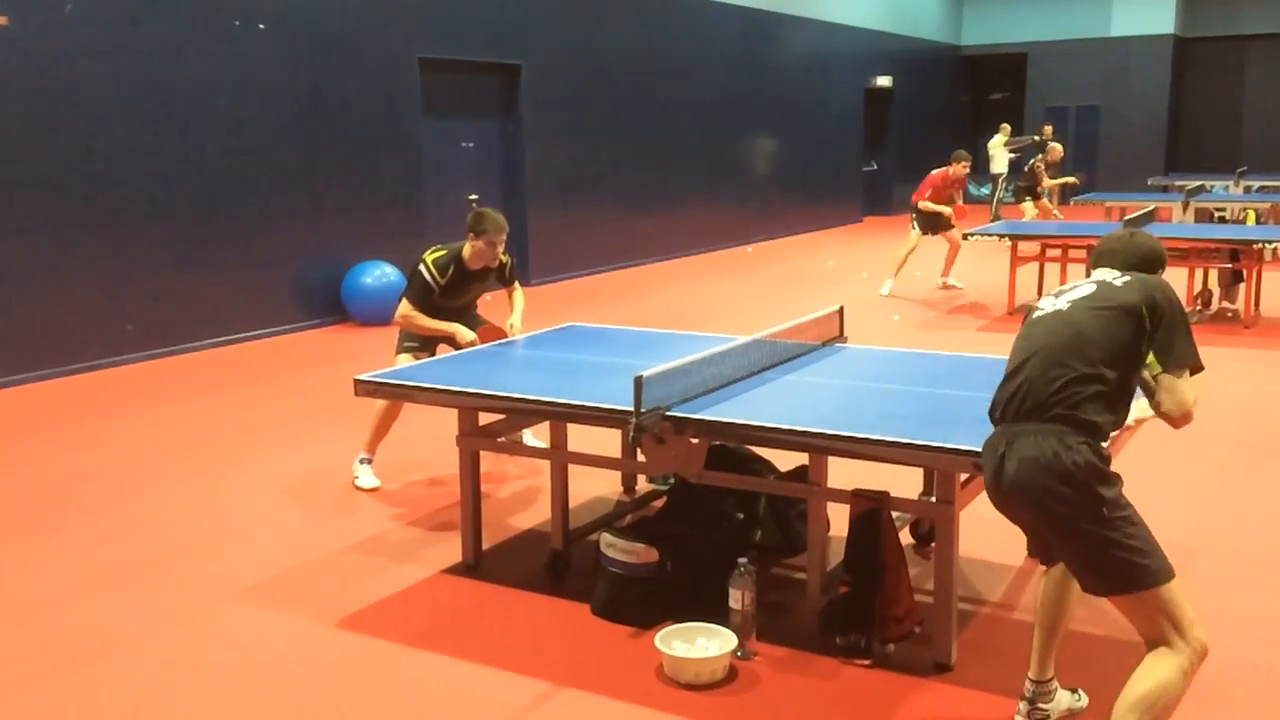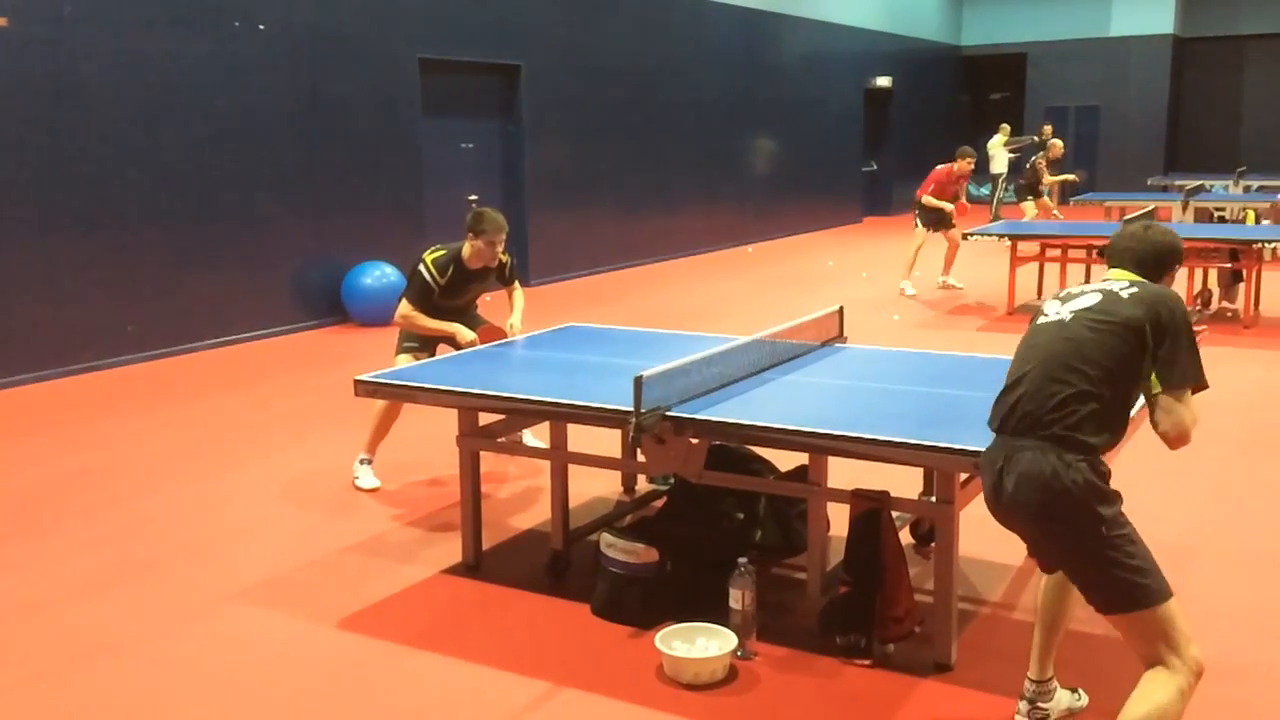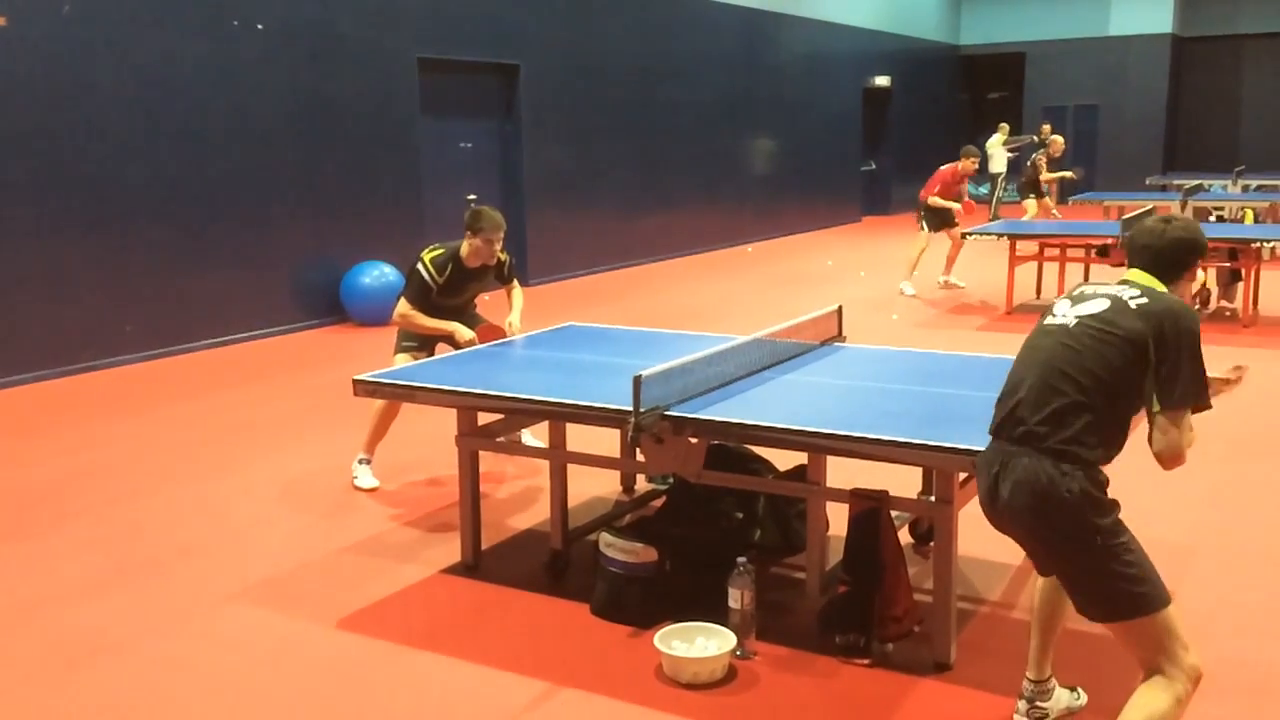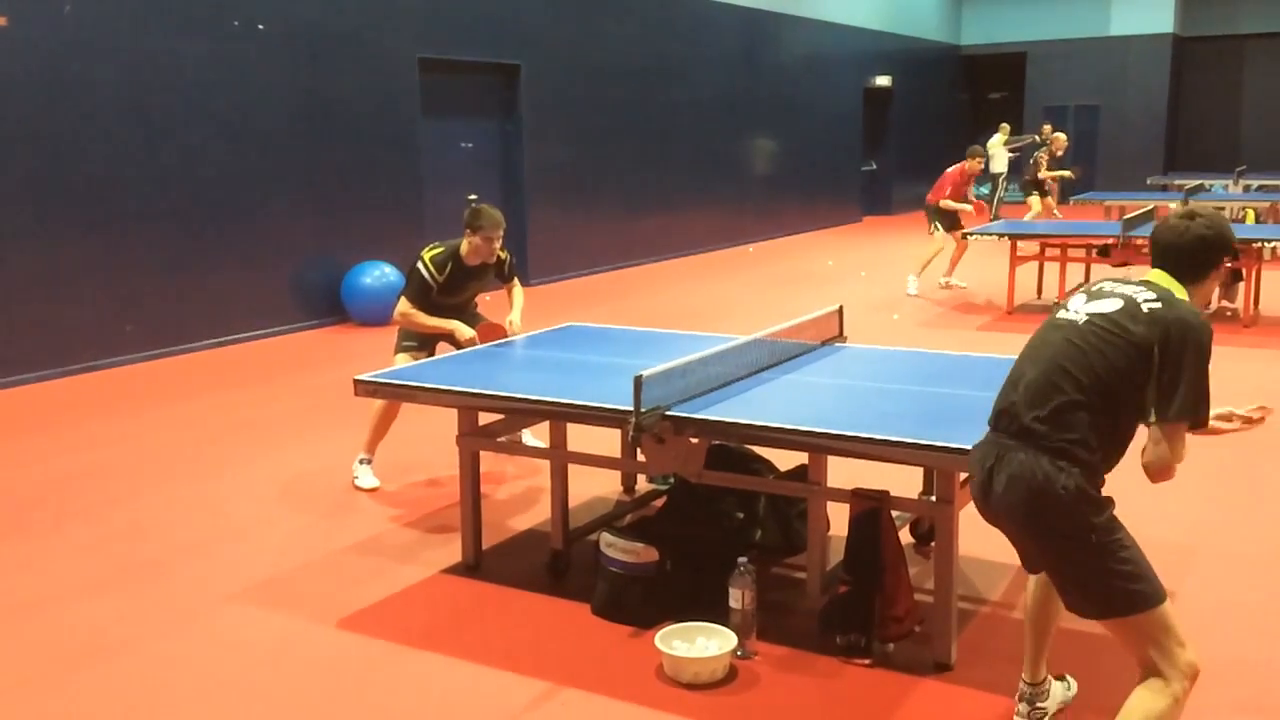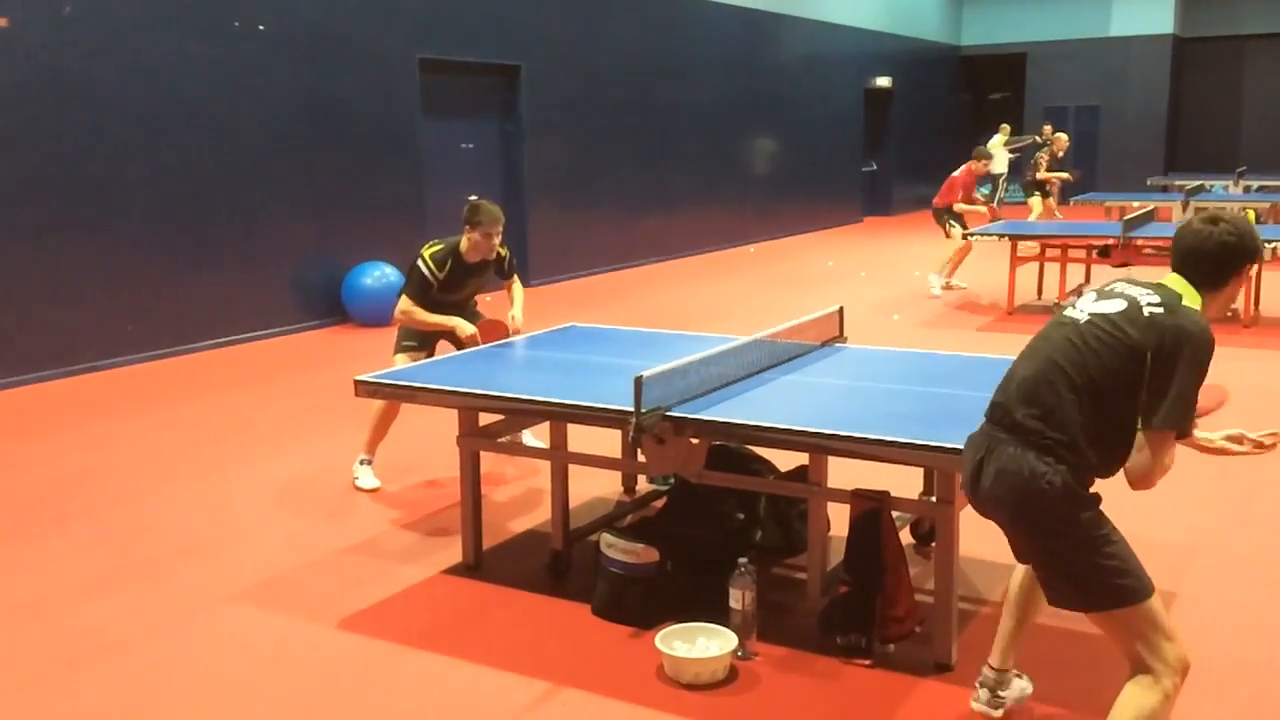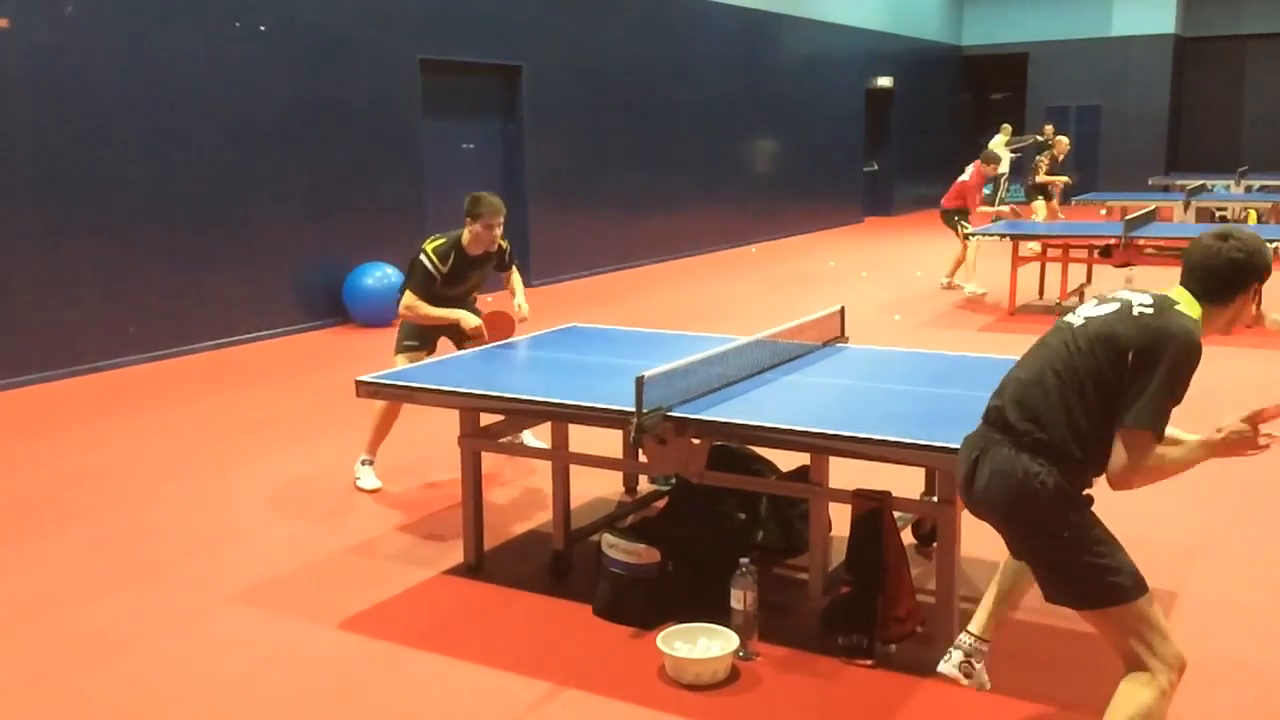
dt=0.1s
person 1, frame 1
left shoulder: (1053, 300)
right shoulder: (1153, 295)
right elbow: (1177, 411)
right wrist: (1147, 371)
left hip: (1002, 460)
right hip: (1060, 462)
left knee: (1066, 556)
right knee: (1183, 645)
person 1, frame 2
left shoulder: (1063, 300)
right shoulder: (1162, 304)
right elbow: (1176, 431)
right wrist: (1154, 379)
left hip: (1001, 469)
right hip: (1059, 478)
left knee: (1065, 558)
right knee: (1178, 664)
person 1, frame 3
left shoulder: (1077, 297)
right shoulder: (1172, 316)
right elbow: (1170, 451)
left wrist: (1186, 392)
right wrist: (1176, 408)
left hip: (997, 472)
right hip: (1054, 487)
left knee: (1061, 561)
right knee: (1175, 671)
person 1, frame 4
left shoulder: (1094, 290)
right shoulder: (1184, 321)
right elbow: (1159, 464)
left wrist: (1194, 415)
right wrist: (1179, 421)
left hip: (991, 467)
right hip: (1050, 484)
left knee: (1058, 559)
right knee: (1172, 669)
person 1, frame 5
left shoulder: (1117, 290)
right shoulder: (1187, 330)
right elbow: (1142, 471)
left wrist: (1200, 438)
right wrist: (1190, 436)
left hip: (985, 456)
right hip: (1038, 479)
left knee: (1046, 544)
right knee: (1163, 665)
person 1, frame 6
left shoulder: (1123, 302)
right shoulder: (1175, 334)
right elbow: (1124, 471)
left wrist: (1200, 441)
right wrist: (1208, 449)
left hip: (979, 458)
right hip: (1029, 480)
left knee: (1041, 543)
right knee: (1159, 663)
left ankle: (972, 649)
person 2, frame 1
left shoulder: (500, 261)
right shoulder: (437, 264)
left elbow: (515, 289)
right elbow: (403, 316)
left wrist: (515, 316)
right wrist: (453, 330)
left hip: (464, 317)
right hip: (422, 321)
left ankle: (515, 430)
right ankle: (365, 459)
person 2, frame 2
left shoulder: (500, 261)
right shoulder: (436, 265)
left elbow: (515, 289)
right elbow: (403, 316)
left wrist: (515, 317)
right wrist: (453, 330)
left hip: (464, 317)
right hip: (422, 322)
left ankle: (515, 430)
right ankle: (365, 460)
person 2, frame 3
left shoulder: (498, 259)
right shoulder: (435, 263)
left elbow: (513, 288)
right elbow: (401, 315)
left wrist: (514, 315)
right wrist: (452, 329)
left hip: (462, 315)
right hip: (421, 320)
left ankle: (514, 431)
right ankle: (364, 460)
person 2, frame 4
left shoulder: (499, 257)
right shoulder: (435, 262)
left elbow: (514, 286)
right elbow: (402, 314)
left wrist: (515, 314)
right wrist: (452, 328)
left hip: (463, 314)
right hip: (422, 319)
left ankle: (515, 431)
right ankle: (364, 460)
person 2, frame 5
left shoulder: (498, 254)
right shoulder: (434, 259)
left elbow: (513, 282)
right elbow: (403, 313)
left wrist: (516, 309)
right wrist: (453, 324)
left hip: (462, 313)
right hip: (422, 317)
left ankle: (515, 432)
right ankle: (365, 460)
person 2, frame 6
left shoulder: (498, 247)
right shoulder: (437, 254)
left elbow: (511, 274)
right elbow: (407, 308)
left wrist: (519, 297)
right wrist: (457, 316)
left hip: (462, 309)
right hip: (423, 313)
left ankle: (516, 432)
right ankle: (366, 460)
